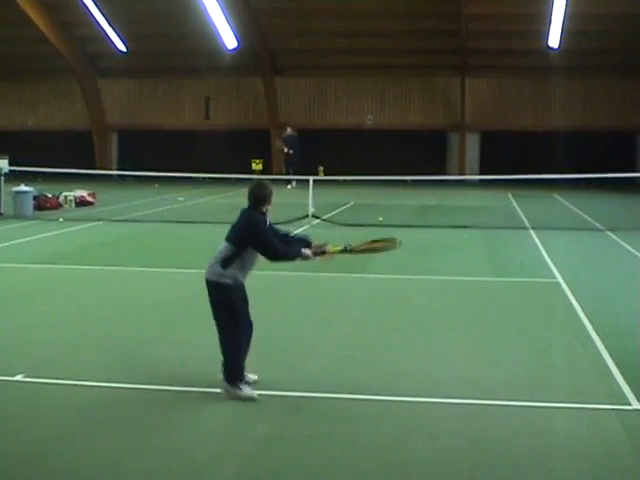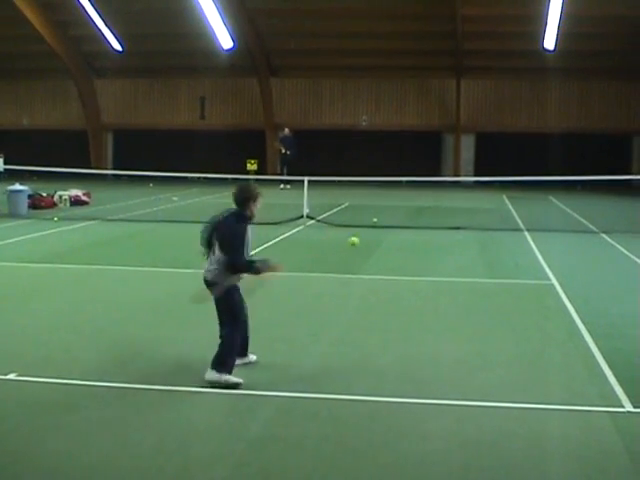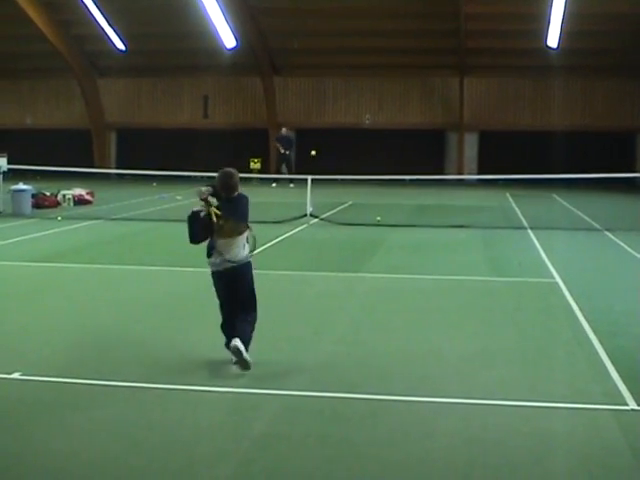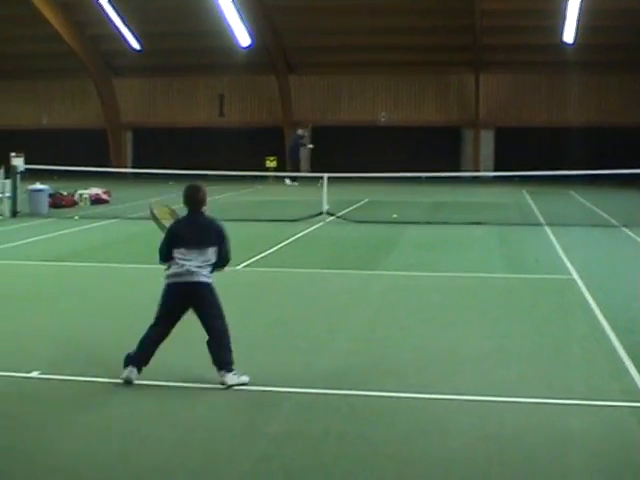
dt=0.5s
person 1, frame 1
left shoulder: (258, 221)
right shoulder: (252, 222)
left elbow: (280, 238)
right elbow: (273, 250)
left wrist: (309, 244)
right wrist: (300, 253)
left hip: (231, 278)
right hip: (221, 279)
left knee: (243, 325)
right knee: (236, 329)
left ankle: (236, 374)
right ankle: (233, 382)
person 1, frame 2
left shoulder: (228, 217)
right shoulder: (237, 227)
left elbow: (208, 231)
right elbow: (236, 263)
right wrist: (259, 266)
left hip: (222, 277)
right hip: (221, 280)
left knee: (238, 314)
right knee: (235, 322)
left ankle: (240, 353)
right ankle: (219, 371)
person 1, frame 3
left shoulder: (214, 213)
right shoulder: (243, 200)
left elbow: (196, 238)
right elbow: (231, 197)
left wrist: (198, 215)
right wrist: (211, 191)
left hip: (220, 268)
right hip: (242, 264)
left knee: (228, 312)
right knee: (248, 311)
left ankle: (237, 349)
right ankle: (239, 341)
person 1, frame 4
left shoulder: (176, 227)
right shoulder: (215, 227)
left elbow: (163, 257)
right elbow: (223, 260)
left hip: (175, 282)
right hip: (200, 282)
left knee: (160, 326)
right knee: (218, 329)
left ankle: (133, 366)
right ankle: (226, 372)
